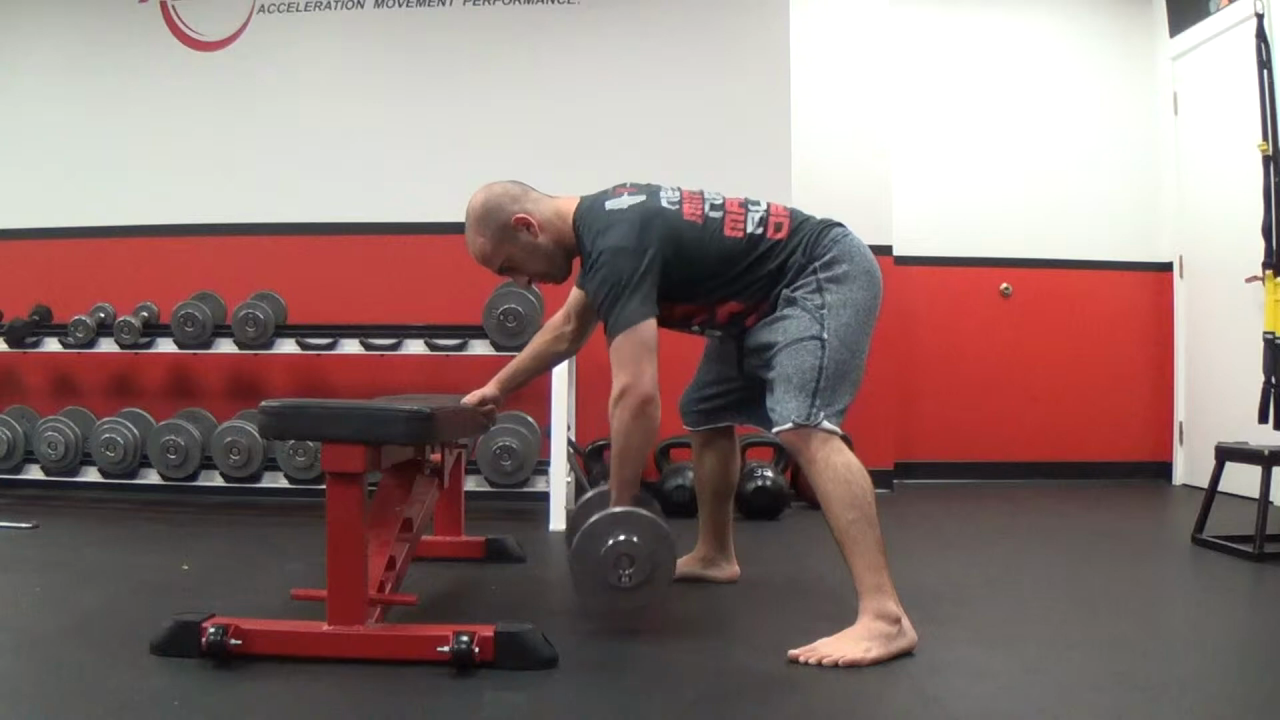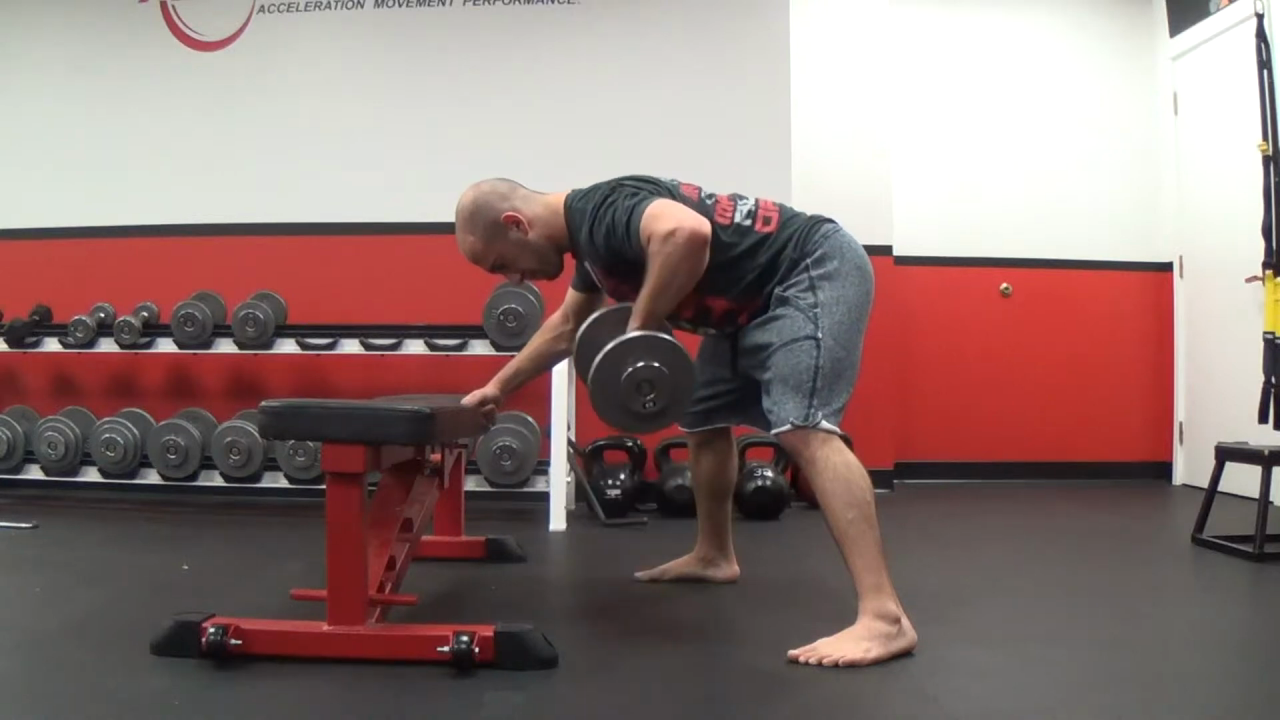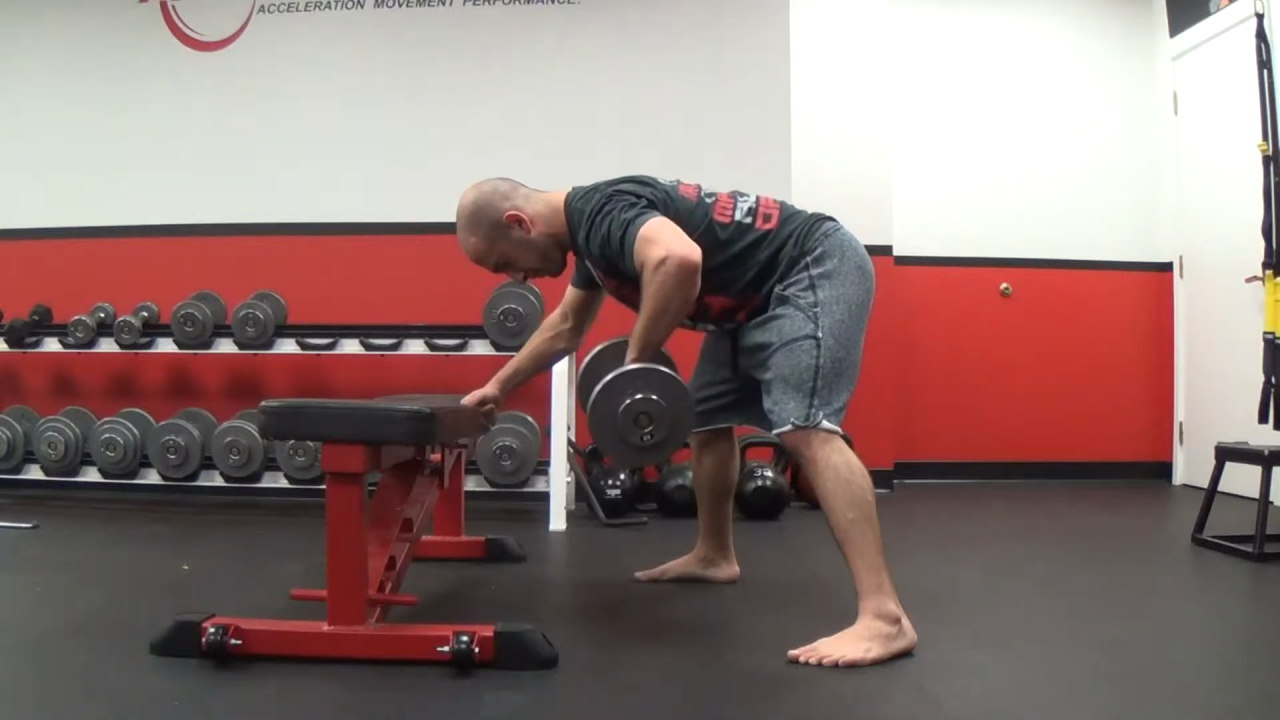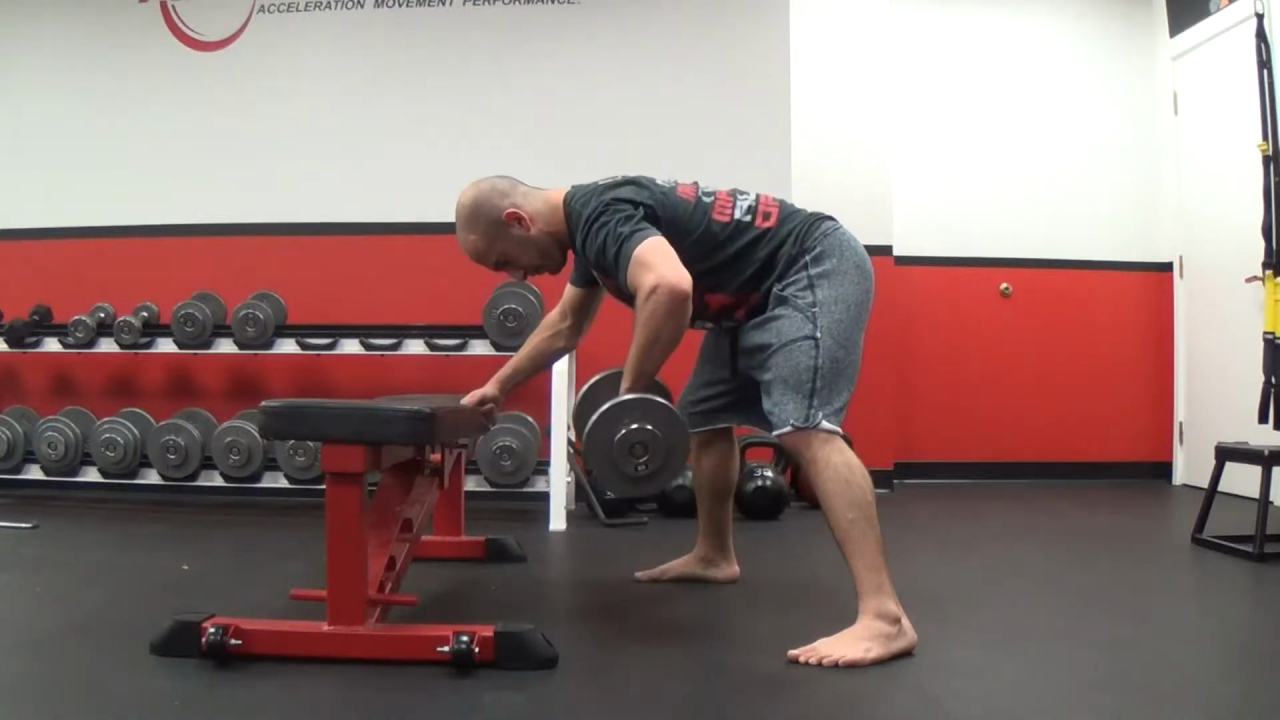
dt=0.7s
person 1, frame 1
left shoulder: (617, 245)
right shoulder: (602, 222)
left elbow: (635, 396)
right elbow: (568, 329)
right wrist: (499, 386)
left hip: (825, 276)
right hip: (770, 295)
left knee: (803, 430)
right knee: (706, 416)
left ankle: (884, 617)
right ankle: (714, 555)
person 1, frame 2
left shoulder: (602, 211)
right shoulder: (591, 232)
left elbow: (688, 234)
right elbow: (566, 328)
left wrist: (637, 333)
right wrist: (499, 386)
left hip: (816, 270)
right hip: (758, 300)
left knee: (803, 430)
right knee: (704, 419)
left ankle: (885, 618)
right ankle: (713, 556)
person 1, frame 3
left shoulder: (601, 214)
right shoulder: (591, 228)
left elbow: (679, 259)
right elbow: (566, 327)
left wrist: (634, 366)
right wrist: (499, 386)
left hip: (814, 269)
right hip: (759, 297)
left knee: (805, 429)
right knee: (707, 419)
left ankle: (884, 617)
right ankle: (714, 555)
person 1, frame 4
left shoulder: (601, 216)
right shoulder: (591, 221)
left elbow: (670, 288)
right elbow: (565, 326)
left wrist: (628, 397)
right wrist: (499, 384)
left hip: (814, 268)
right hip: (758, 294)
left knee: (804, 430)
right knee: (705, 418)
left ankle: (885, 618)
right ankle: (714, 556)
